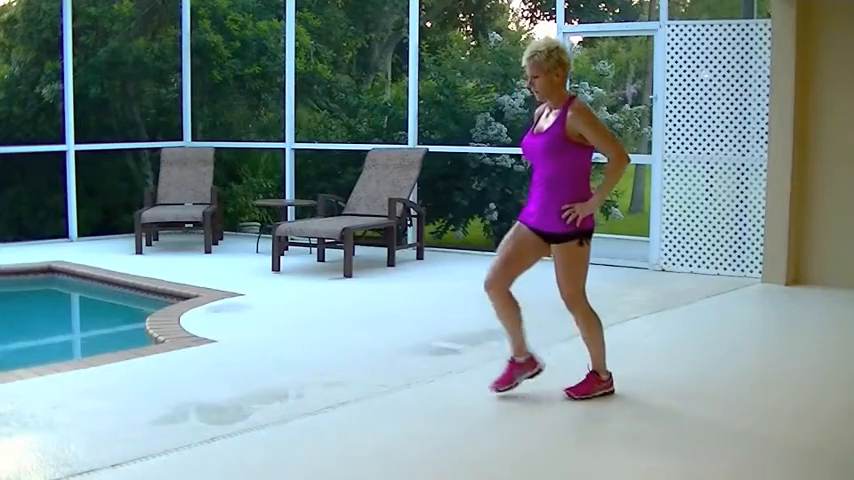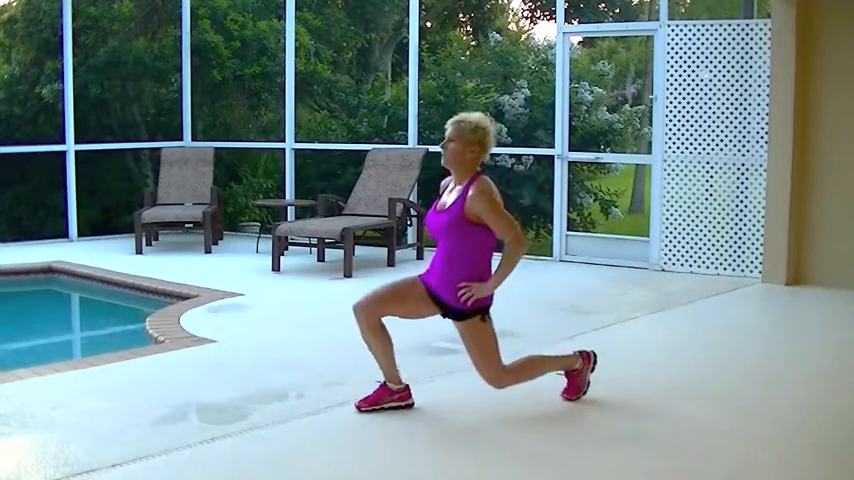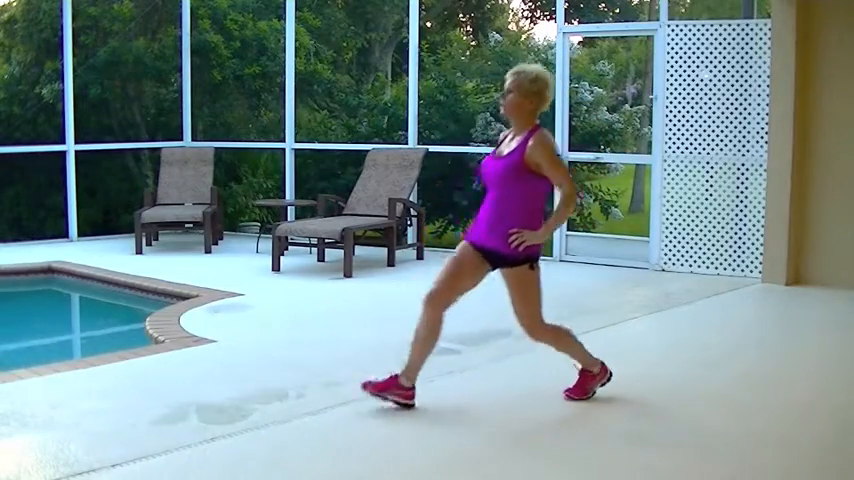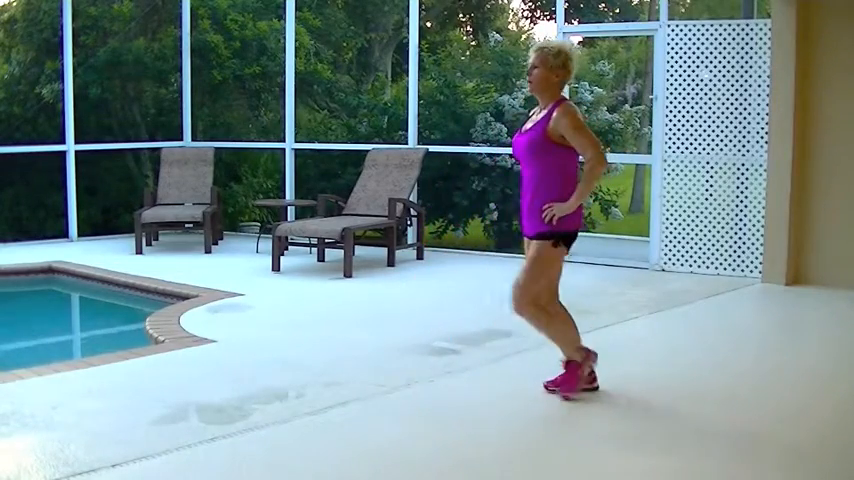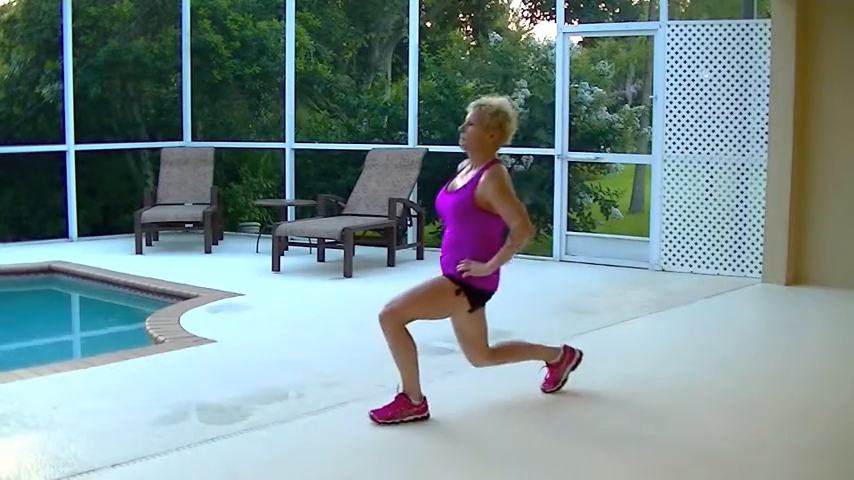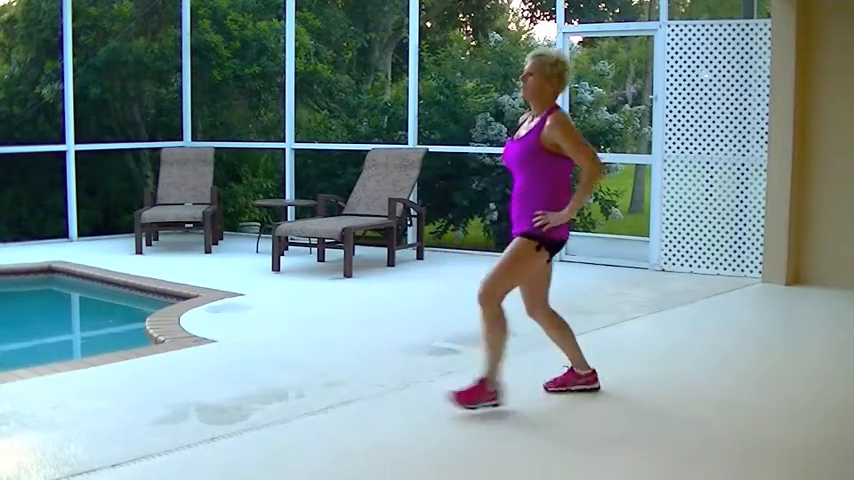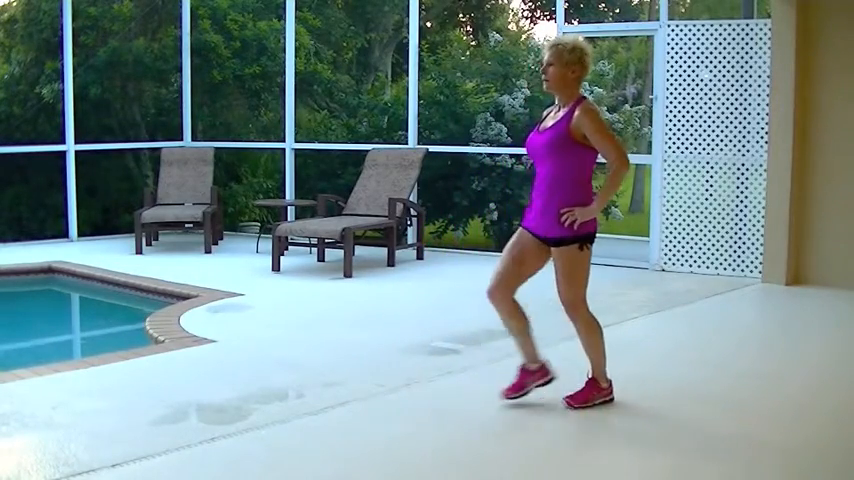
dt=0.7s
person 1, frame 1
left shoulder: (579, 115)
right shoulder: (540, 112)
left elbow: (618, 159)
left wrist: (593, 203)
left hip: (571, 222)
right hip: (535, 216)
left knee: (573, 301)
right knee: (494, 283)
left ankle: (601, 376)
right ankle: (522, 358)
person 1, frame 2
left shoulder: (480, 192)
right shoulder: (447, 185)
left elbow: (517, 242)
left wrist: (490, 285)
left hip: (465, 296)
right hip: (434, 284)
left knee: (497, 377)
right knee: (364, 309)
left ankle: (577, 362)
right ankle: (395, 388)
person 1, frame 3
left shoulder: (538, 143)
right shoulder: (505, 137)
left elbow: (570, 192)
left wrist: (542, 233)
left hip: (517, 247)
right hip: (481, 239)
left knee: (533, 327)
right knee: (434, 300)
left ankle: (595, 369)
right ankle: (405, 383)
person 1, frame 4
left shoulder: (563, 114)
right shoulder: (537, 114)
left elbow: (597, 160)
left wrist: (571, 204)
left hip: (555, 223)
right hip: (534, 221)
left knee: (523, 301)
right knee: (543, 302)
left ankle: (579, 355)
right ankle: (579, 369)
person 1, frame 5
left shoulder: (492, 177)
right shoulder: (465, 167)
left elbow: (523, 227)
left wrist: (491, 265)
left hip: (470, 280)
right hip: (457, 277)
left knee: (390, 315)
right knee: (481, 357)
left ankle: (413, 401)
right ankle: (560, 356)
person 1, frame 6
left shoulder: (555, 123)
right shoulder: (527, 120)
left elbow: (594, 167)
left wrist: (564, 213)
left hip: (542, 230)
right hip: (526, 228)
left knee: (488, 295)
right knee: (537, 310)
left ankle: (489, 383)
right ankle: (582, 372)
person 1, frame 7
left shoulder: (583, 114)
right shoulder: (549, 114)
left elbow: (619, 162)
left wrist: (594, 208)
left hip: (570, 225)
right hip: (537, 221)
left knee: (573, 306)
right knee: (498, 291)
left ankle: (600, 383)
right ankle: (534, 366)
